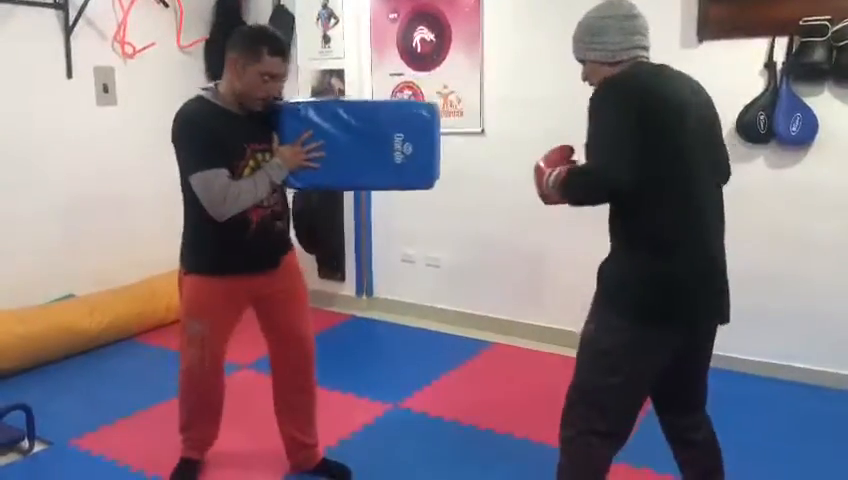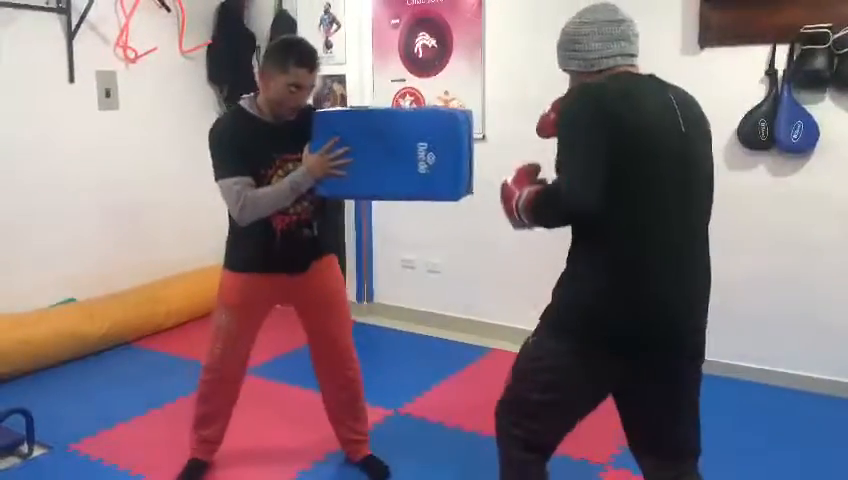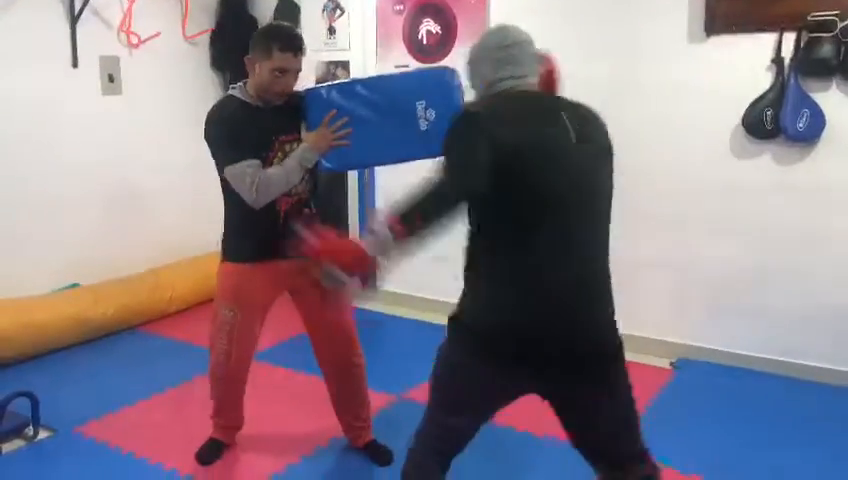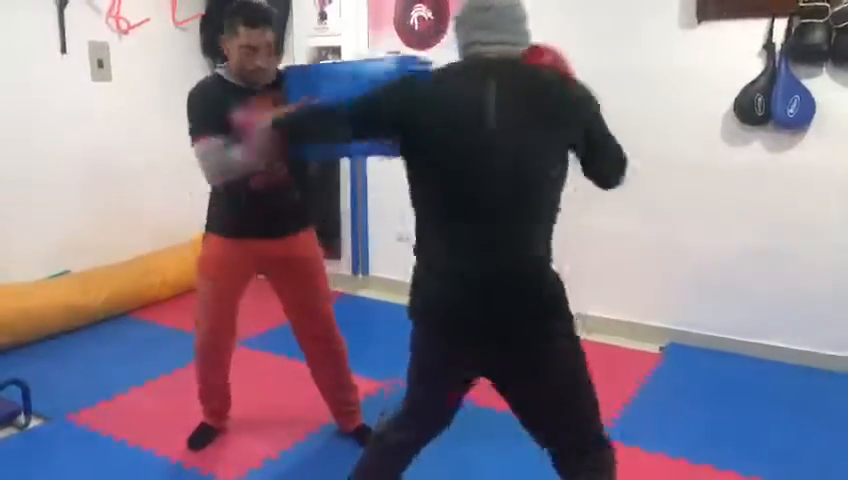
dt=0.7s
person 1, frame 1
left shoulder: (619, 94)
right shoulder: (690, 91)
left elbow: (609, 178)
left wrist: (558, 178)
left hip: (644, 286)
right hip: (702, 284)
left knee: (590, 424)
right knee: (686, 411)
person 1, frame 2
left shoulder: (592, 104)
right shoulder: (685, 107)
left elbow: (577, 199)
left wrist: (522, 202)
left hip: (596, 314)
right hip: (676, 318)
left knee: (521, 432)
person 1, frame 3
left shoulder: (482, 121)
right shoulder: (587, 123)
left elbow: (453, 191)
left wrist: (368, 247)
left hip: (493, 327)
right hip: (585, 331)
left knee: (439, 438)
person 1, frame 4
left shoulder: (423, 93)
right shoulder: (559, 95)
left elbow: (339, 119)
right elbow: (610, 173)
left wrist: (271, 124)
left hip: (446, 304)
right hip: (529, 306)
left knee: (415, 421)
person 2, frame 1
left shoulder: (272, 113)
right shoulder: (195, 120)
left elbow: (308, 164)
right elbow: (221, 202)
right wrist: (280, 165)
left hip: (275, 259)
right hip: (212, 269)
left knee: (297, 357)
right knee: (201, 369)
person 2, frame 2
left shoulder: (316, 122)
right shoulder: (230, 130)
left elbow: (345, 176)
right elbow: (243, 208)
right wrist: (305, 175)
left hip: (313, 261)
right hip: (250, 268)
left knee: (340, 358)
right knee: (223, 363)
person 2, frame 3
left shoulder: (304, 106)
right shoulder: (225, 118)
left elbow: (343, 152)
right elbow: (254, 191)
right wrist: (306, 150)
right hip: (249, 256)
left knee: (342, 344)
right knee: (229, 353)
left ankle: (359, 432)
right ankle: (224, 430)
person 2, frame 4
right shoulder: (207, 96)
right elbow: (217, 169)
right wrist: (264, 136)
left hip: (290, 231)
right hip: (229, 236)
left knee: (320, 328)
right knee: (212, 333)
left ankle: (350, 416)
right ankle: (214, 415)
